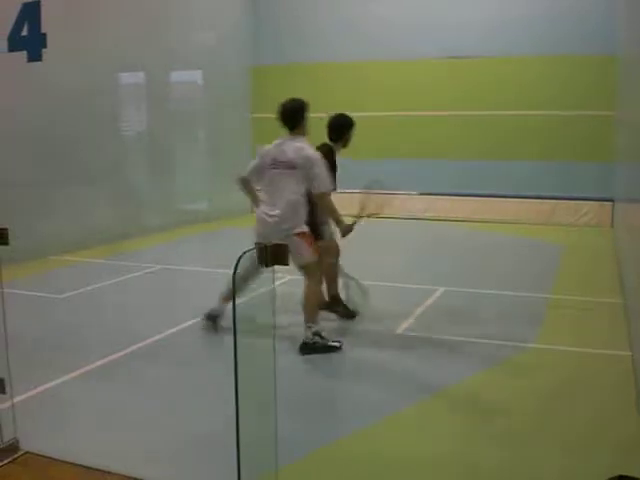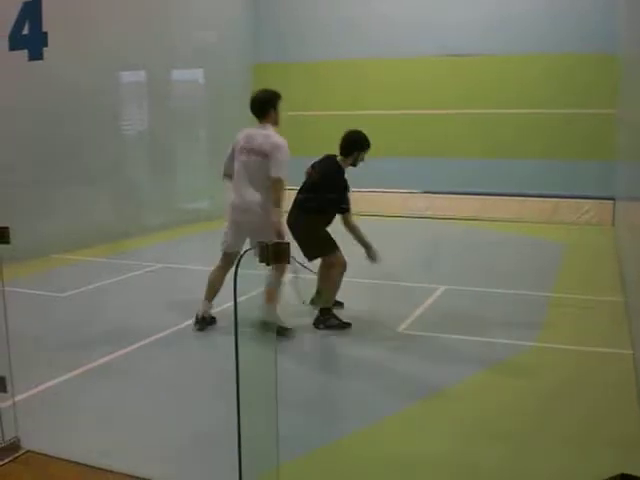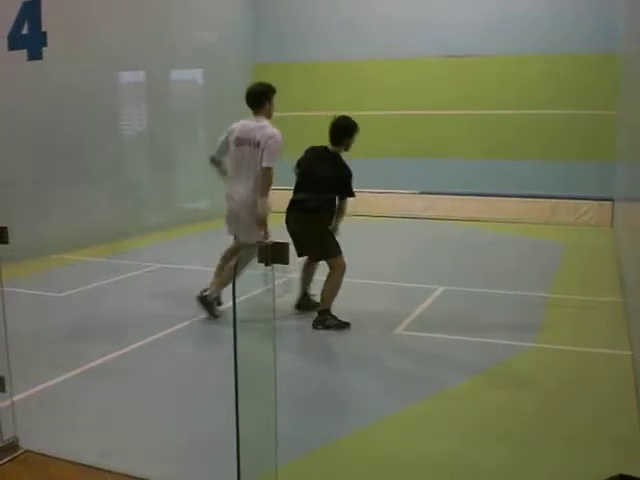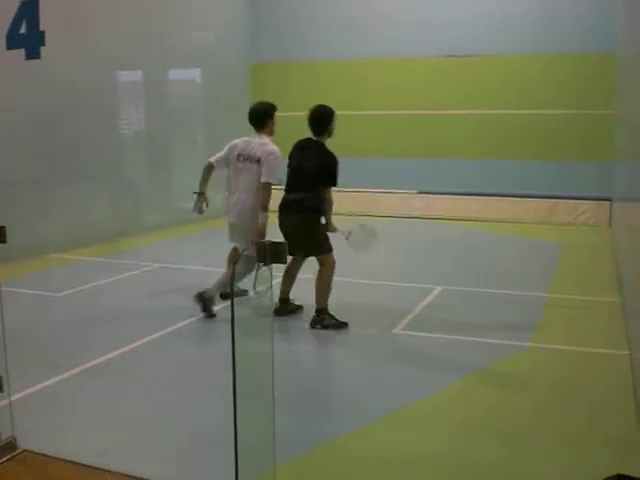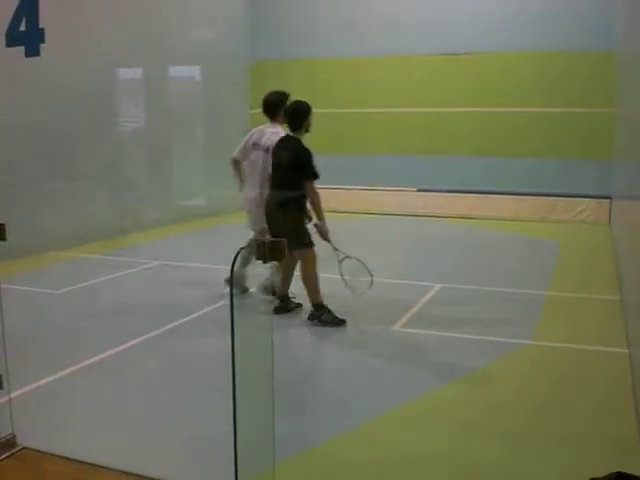
dt=0.2s
person 1, frame 1
left shoulder: (269, 151)
right shoulder: (311, 155)
left elbow: (244, 180)
right elbow: (322, 197)
left wrist: (257, 202)
right wrist: (340, 223)
left hip: (265, 222)
right hip: (291, 225)
left knee: (254, 268)
right knee: (314, 275)
left ankle: (218, 310)
right ankle: (311, 336)
person 1, frame 2
left shoulder: (241, 138)
right shoulder: (277, 143)
left elbow: (227, 174)
right elbow: (277, 182)
right wrist: (277, 215)
left hip: (237, 209)
right hip: (262, 213)
left knee: (225, 262)
right knee: (279, 263)
left ankle: (204, 313)
right ankle: (270, 315)
person 1, frame 3
left shoulder: (236, 128)
right shoulder: (272, 135)
left elbow: (215, 158)
right elbow: (267, 172)
right wrist: (263, 204)
left hip: (233, 198)
right hip: (251, 202)
left knee: (238, 245)
right knee: (247, 253)
left ankle: (212, 289)
right ankle: (212, 294)
person 1, frame 4
left shoulder: (237, 145)
right shoulder: (272, 152)
left elbow: (209, 166)
right elbow: (264, 189)
left wrist: (201, 194)
right wrist: (263, 221)
left hip: (232, 208)
right hip: (249, 214)
left knee: (240, 247)
right knee: (248, 263)
left ankle: (227, 288)
right ankle: (209, 293)
person 1, frame 5
left shoulder: (254, 133)
right shoulder: (282, 140)
left elbow: (235, 160)
left wrist: (244, 187)
left hip: (251, 198)
right hip: (266, 200)
left knee: (258, 237)
left ankle: (238, 278)
right ankle: (271, 282)
person 2, frame 1
left shoulder: (323, 151)
right shoulder: (326, 158)
right wrist: (326, 224)
left hip: (308, 210)
right hip: (306, 211)
left knee: (328, 249)
right knee: (330, 250)
right ankle: (334, 300)
person 2, frame 2
left shoulder: (327, 161)
right shoulder: (338, 181)
left elbow: (309, 172)
right elbow: (347, 221)
right wrist: (368, 247)
left hip: (298, 217)
right hip: (306, 222)
left knee: (330, 256)
right knee: (339, 263)
left ankle: (321, 297)
right ankle: (325, 315)
person 2, frame 3
left shoulder: (311, 152)
right shoulder: (343, 170)
left elbow: (297, 173)
right elbow: (342, 204)
right wrist: (335, 223)
left hip: (294, 216)
right hip: (313, 220)
left knee: (314, 256)
right knee: (338, 265)
left ankle: (304, 298)
right ankle: (324, 316)
person 2, frame 4
left shoulder: (299, 147)
right shoulder: (328, 159)
right elbow: (326, 196)
right wrist: (329, 222)
left hip: (287, 212)
right hip: (305, 216)
left knee: (299, 257)
right knee: (327, 262)
left ankle: (283, 303)
right ankle: (321, 315)
person 2, frame 5
left shoulder: (280, 144)
right shoulder: (302, 152)
right elbow: (310, 190)
left wrist: (300, 211)
right wrist: (322, 222)
left hip: (274, 207)
right hip: (287, 210)
left knee: (291, 254)
right knee: (307, 256)
left ankle: (283, 301)
right ankle: (320, 310)
